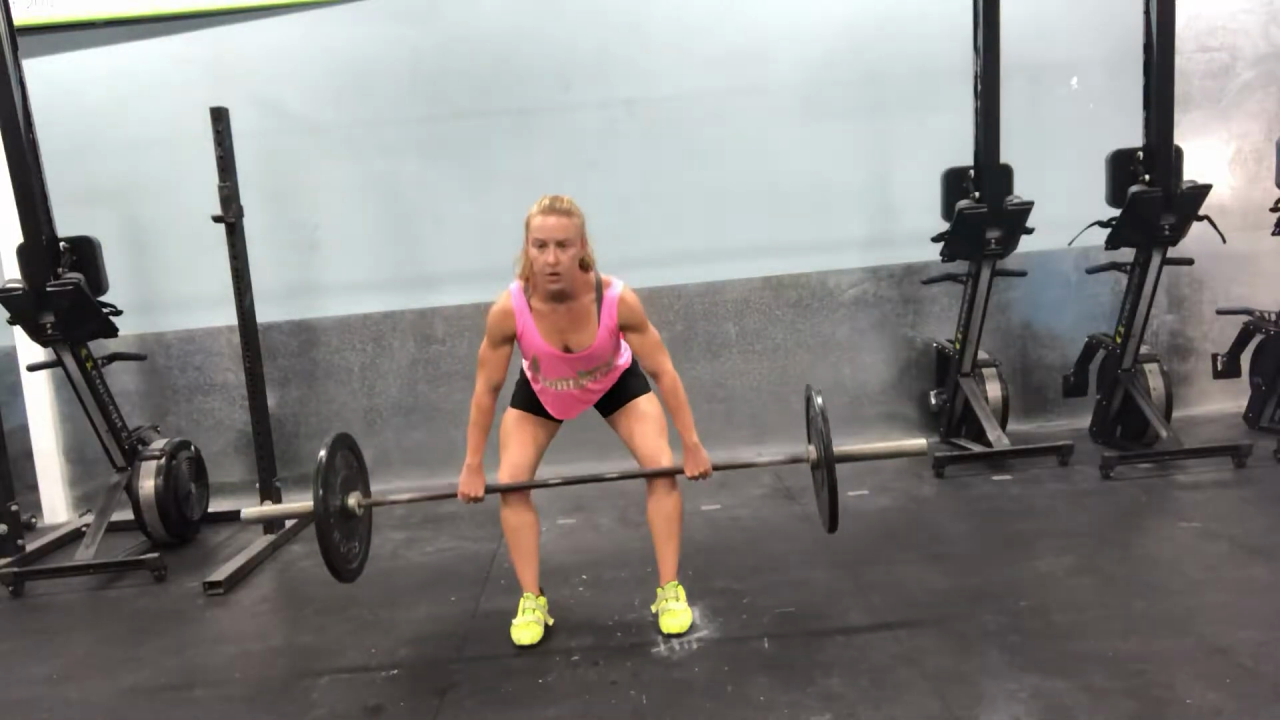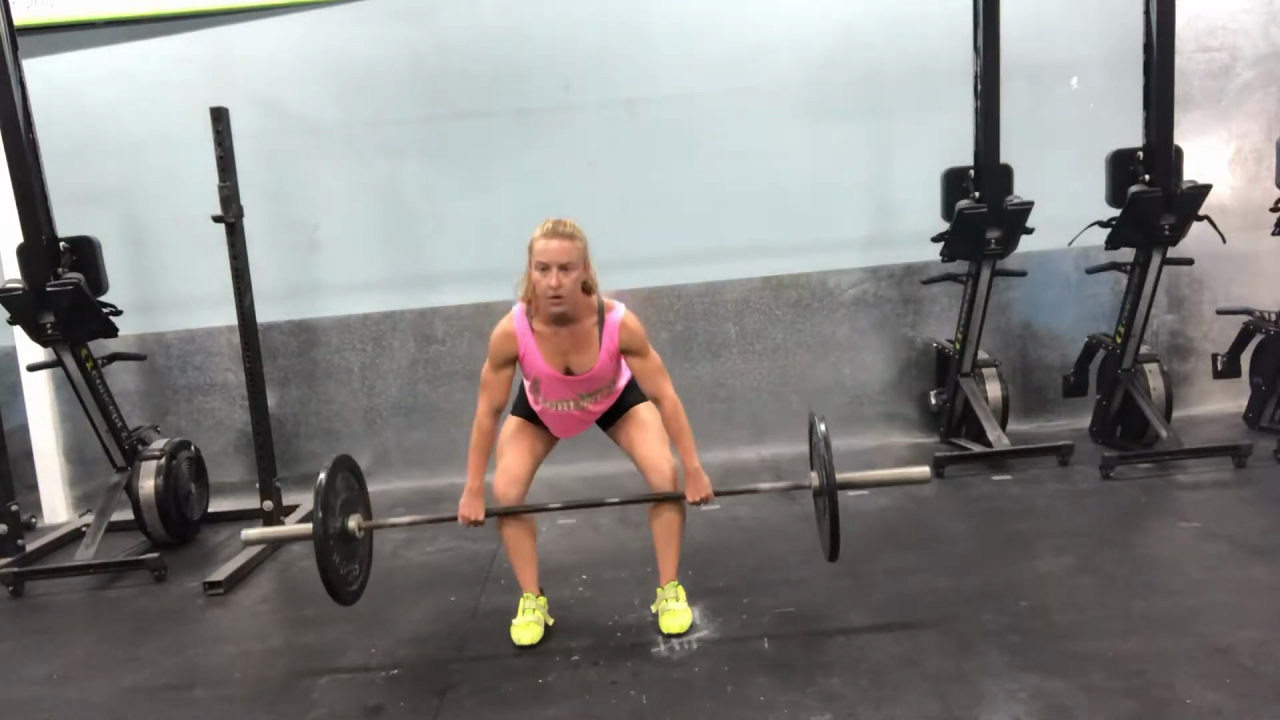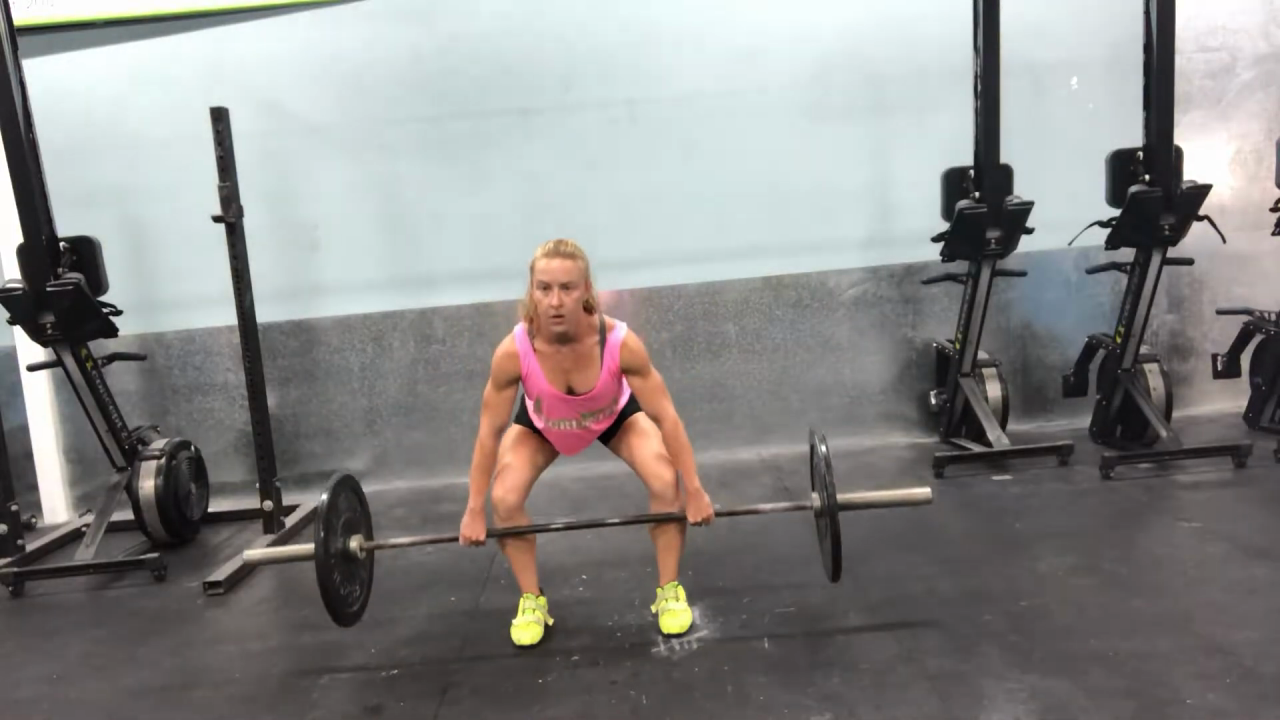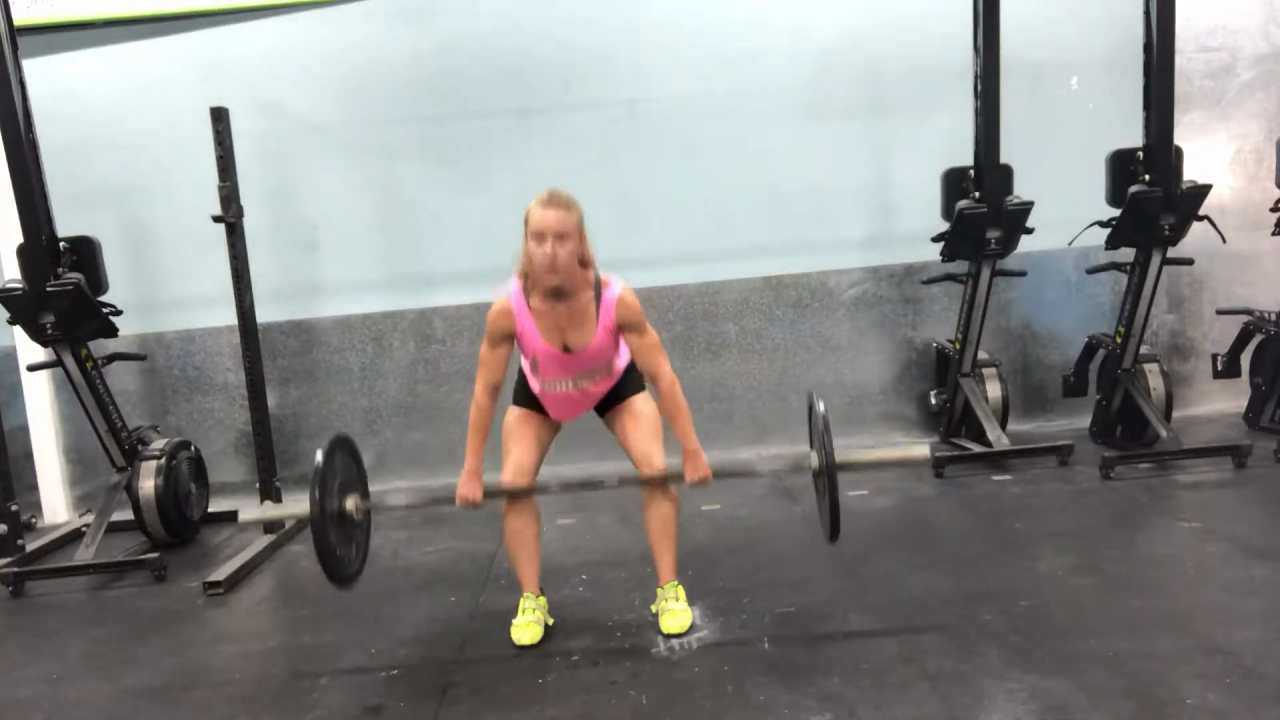
dt=0.3s
person 1, frame 1
left shoulder: (618, 300)
right shoulder: (508, 310)
left elbow: (662, 371)
right elbow: (486, 389)
left wrist: (692, 444)
right wrist: (472, 464)
left hip: (616, 381)
right hip: (539, 391)
left knee: (663, 469)
right knee: (510, 483)
left ankle: (669, 591)
right ankle: (532, 601)
person 1, frame 2
left shoulder: (620, 323)
right shoulder: (510, 332)
left elbow: (664, 396)
right elbow: (488, 411)
left wrist: (693, 469)
right wrist: (473, 489)
left hip: (615, 397)
right hip: (539, 407)
left knee: (665, 477)
right knee: (506, 492)
left ankle: (670, 591)
right ankle: (531, 601)
person 1, frame 3
left shoulder: (621, 342)
right shoulder: (513, 351)
left elbow: (665, 417)
right elbow: (489, 431)
left wrist: (694, 489)
right wrist: (475, 508)
left hip: (615, 413)
right hip: (541, 423)
left knee: (666, 483)
right knee: (504, 500)
left ankle: (669, 592)
right ankle: (531, 602)
person 1, frame 4
left shoulder: (616, 299)
right shoulder: (508, 309)
left elbow: (660, 374)
right elbow: (486, 390)
left wrist: (692, 450)
right wrist: (471, 469)
left hip: (614, 382)
right hip: (539, 390)
left knee: (656, 471)
right knee: (514, 484)
left ankle: (669, 590)
right ankle: (532, 600)
